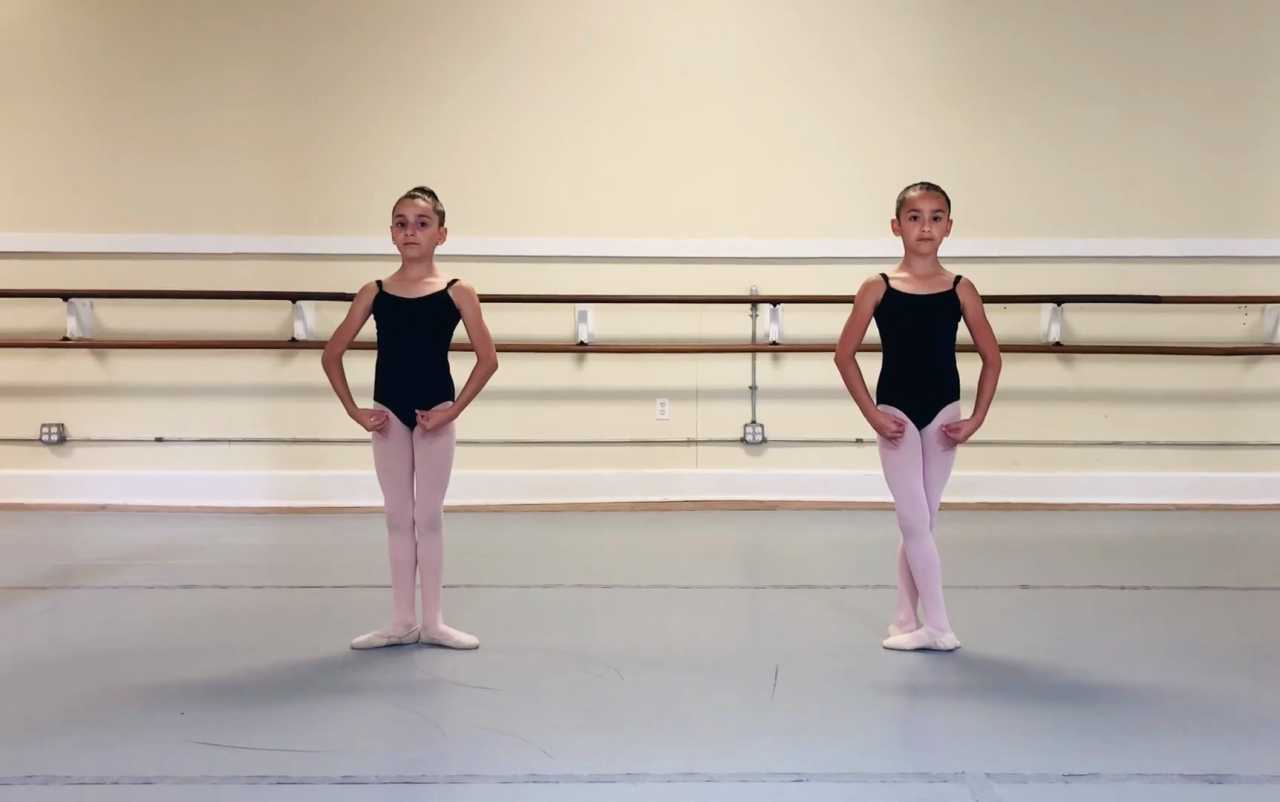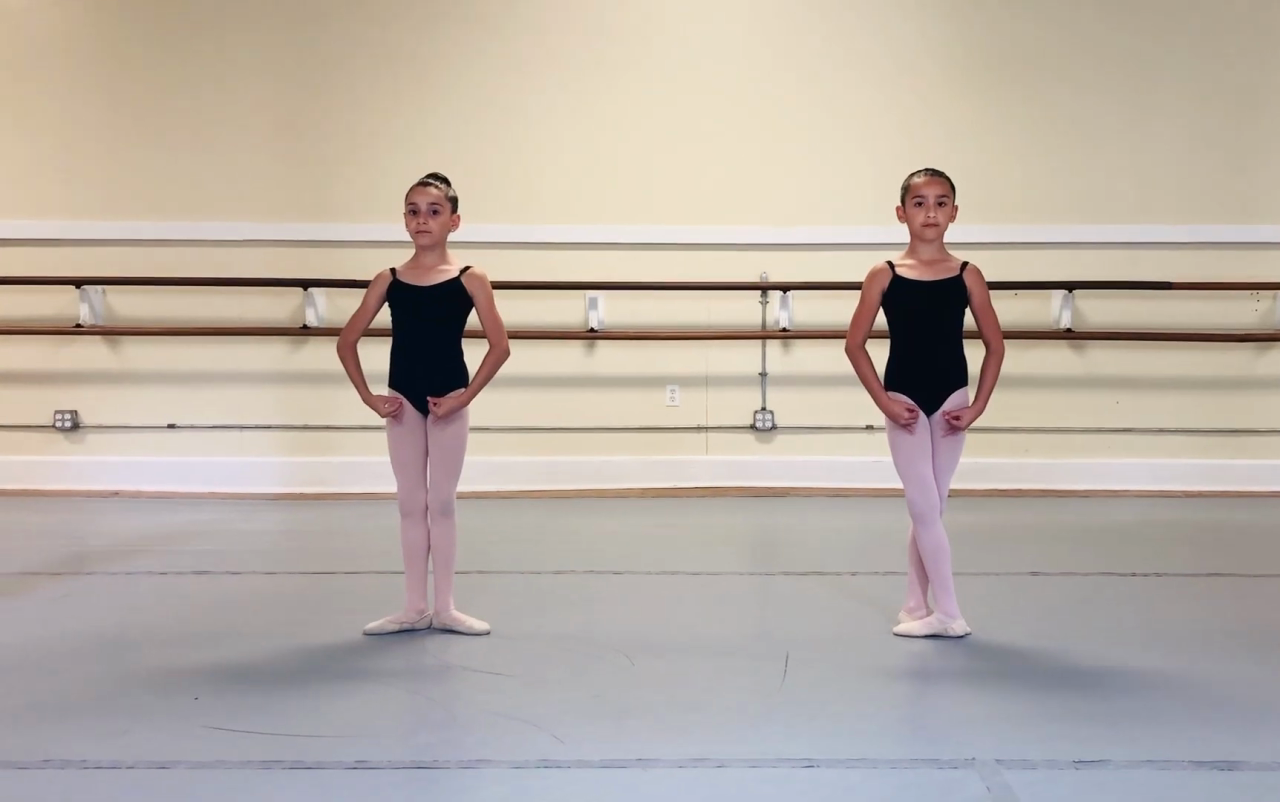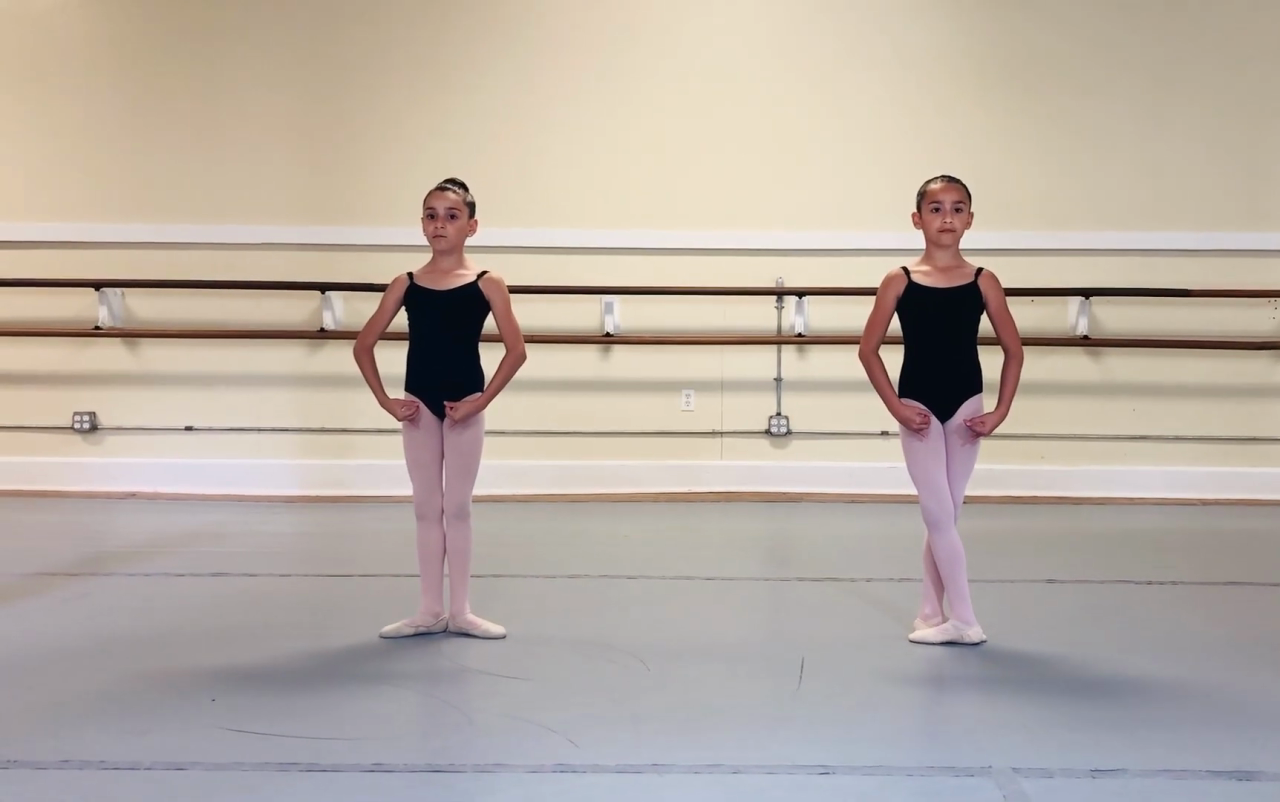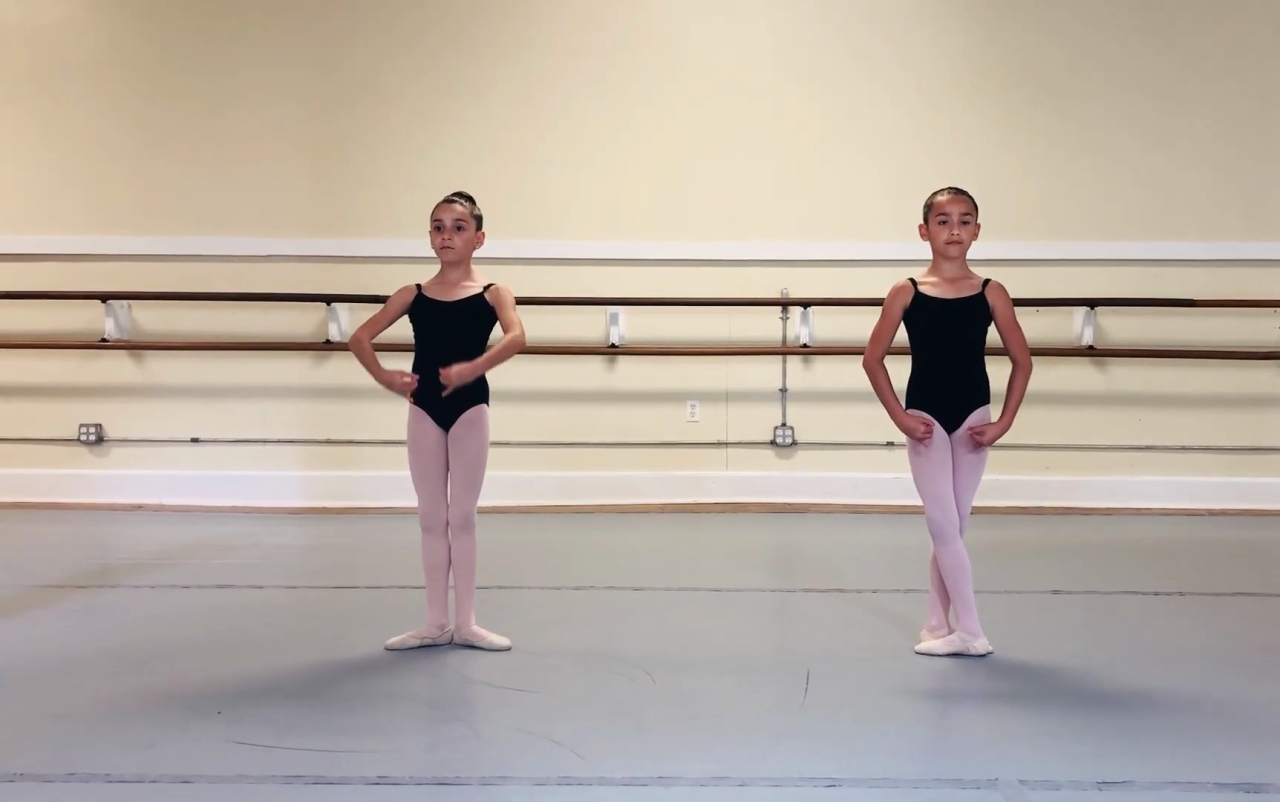
dt=0.7s
person 1, frame 1
left shoulder: (961, 289)
right shoulder: (878, 287)
left elbow: (991, 357)
right elbow: (845, 353)
left wrist: (977, 417)
right wrist: (871, 414)
left hip: (943, 413)
right hip: (896, 412)
left knee: (921, 523)
right knee: (914, 522)
left ankle: (906, 621)
right ankle: (937, 625)
person 1, frame 2
left shoulder: (967, 275)
right shoulder: (884, 275)
left elbow: (994, 345)
right elbow: (855, 344)
left wrist: (978, 405)
right wrist: (884, 402)
left hip: (951, 399)
right hip: (905, 401)
left knee: (931, 510)
right knee: (924, 509)
left ankle: (916, 607)
right ankle: (947, 613)
person 1, frame 3
left shoulder: (983, 281)
right shoulder: (899, 281)
left elbow: (1013, 349)
right elbow: (868, 348)
left wrist: (1001, 410)
right wrist: (895, 407)
left hip: (965, 405)
right hip: (919, 406)
left knee: (946, 516)
right knee: (937, 515)
left ankle: (931, 614)
right ankle: (963, 619)
person 1, frame 4
left shoulder: (990, 293)
right shoulder: (906, 292)
left elbow: (1021, 359)
right elbow: (874, 356)
left wrist: (1005, 419)
right wrist: (899, 416)
left hip: (973, 415)
right hip: (926, 416)
left knee: (953, 526)
right knee: (942, 525)
left ankle: (937, 625)
right ankle: (970, 631)
person 2, frame 1
left shoulder: (457, 292)
right shoulder: (374, 293)
left elbow: (488, 359)
right elbow: (331, 354)
left wrist: (455, 409)
right wrist: (354, 411)
left hip: (434, 415)
right hip: (389, 415)
left knee: (429, 517)
right knee: (398, 518)
left ankle: (432, 621)
right ankle: (403, 621)
person 2, frame 2
left shoulder: (470, 280)
right shoulder: (388, 281)
left elbow: (500, 346)
right elbow: (346, 342)
left wrist: (466, 396)
right wrist: (369, 397)
left hip: (449, 402)
right hip: (403, 401)
left knee: (442, 503)
right knee: (411, 504)
left ankle: (444, 607)
right ankle: (415, 606)
person 2, frame 3
left shoulder: (487, 284)
right shoulder: (405, 284)
left elbow: (516, 350)
right elbow: (363, 345)
left wrist: (483, 399)
right wrist: (385, 400)
left hip: (464, 405)
right hip: (418, 404)
left knee: (458, 507)
right knee: (426, 507)
left ankle: (460, 610)
right ankle: (430, 609)
person 2, frame 4
left shoulder: (491, 294)
right shoulder: (413, 295)
left elbow: (516, 336)
right elbow: (360, 336)
left wrist: (475, 368)
right wrist: (382, 374)
left hip: (469, 409)
right hip: (423, 410)
left knee: (463, 517)
right knee: (431, 518)
left ankle: (465, 622)
right ankle: (436, 622)
